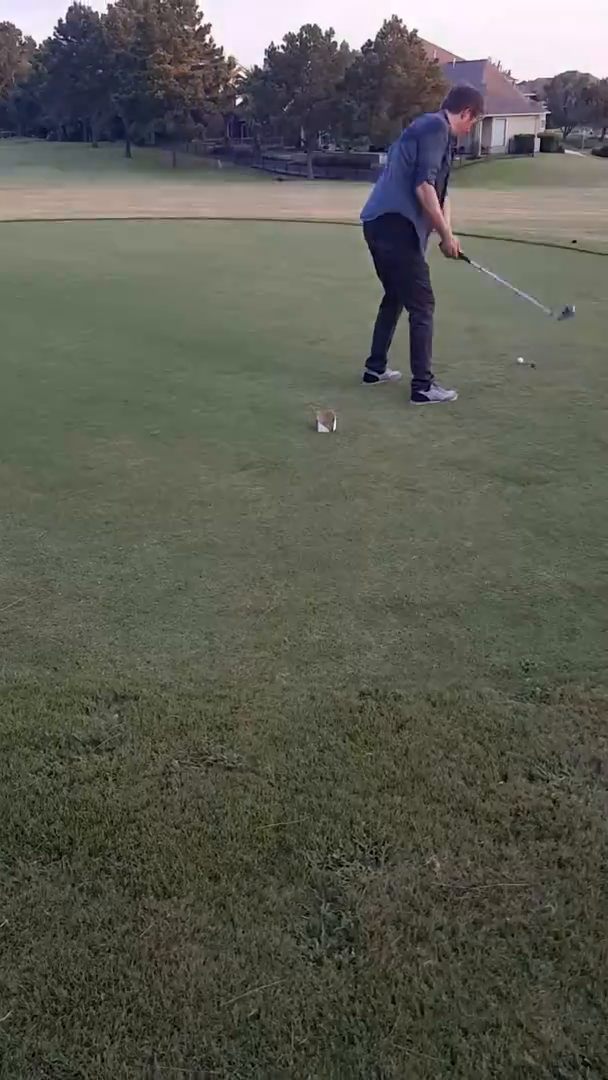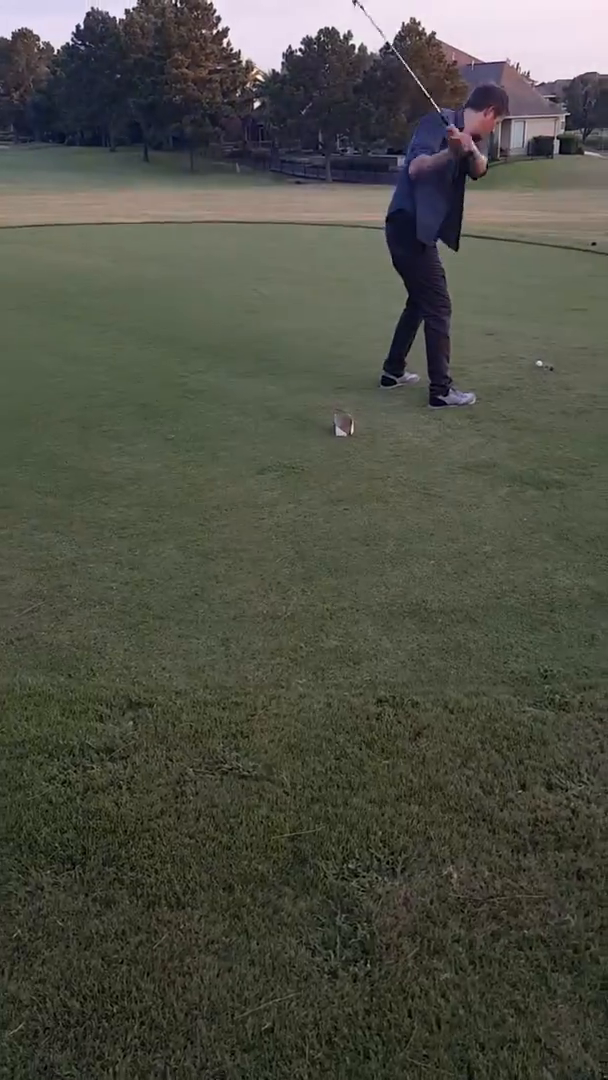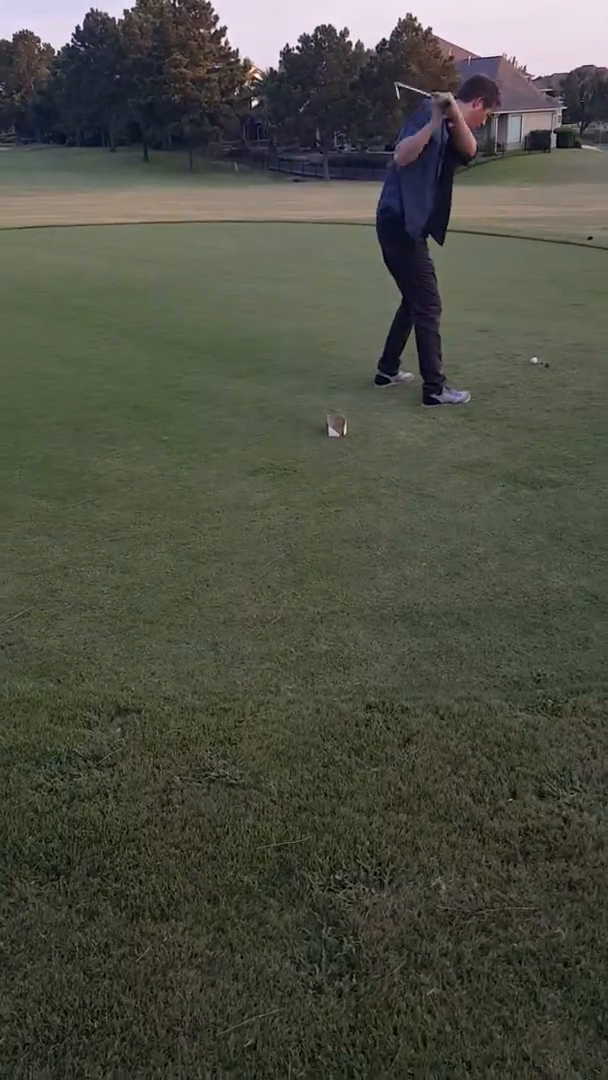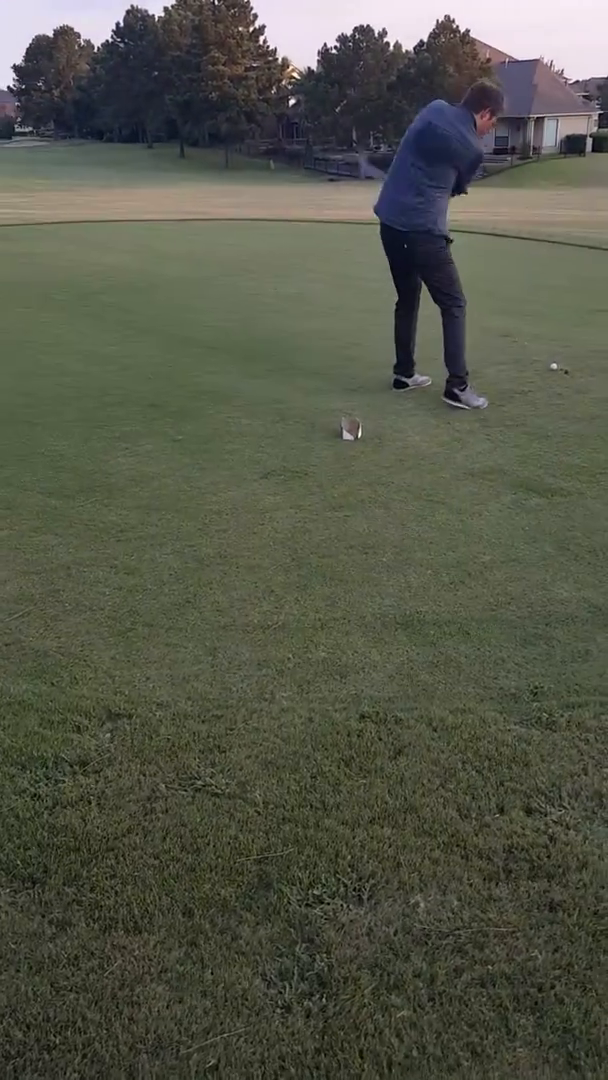
dt=0.4s
person 1, frame 1
left shoulder: (439, 137)
right shoulder: (434, 126)
left elbow: (439, 192)
right elbow: (422, 186)
left wrist: (447, 230)
right wrist: (445, 234)
left hip: (380, 222)
right hip: (395, 224)
left knee: (395, 296)
right knee: (422, 304)
left ankle: (375, 367)
right ankle: (423, 385)
person 1, frame 2
left shoulder: (473, 139)
right shoulder: (438, 120)
left elbow: (479, 168)
right elbow: (415, 168)
left wrist: (467, 146)
right wrist: (448, 151)
left hip: (421, 229)
right hip: (410, 226)
left knee: (420, 301)
right knee: (438, 307)
left ankle: (393, 370)
right ankle: (441, 389)
person 1, frame 3
left shoulder: (453, 128)
right shoulder: (429, 113)
left elbow: (467, 148)
right elbow: (401, 157)
left wrist: (453, 113)
right wrist: (435, 120)
left hip: (407, 223)
right hip: (400, 222)
left knee: (414, 299)
right knee: (428, 306)
left ankle: (388, 369)
right ankle: (434, 388)
person 1, frame 4
left shoulder: (435, 110)
right shoulder: (473, 149)
left hip: (390, 224)
right hip: (423, 232)
left knee: (406, 301)
right knee: (453, 306)
left ankle: (404, 373)
right ankle: (457, 385)
